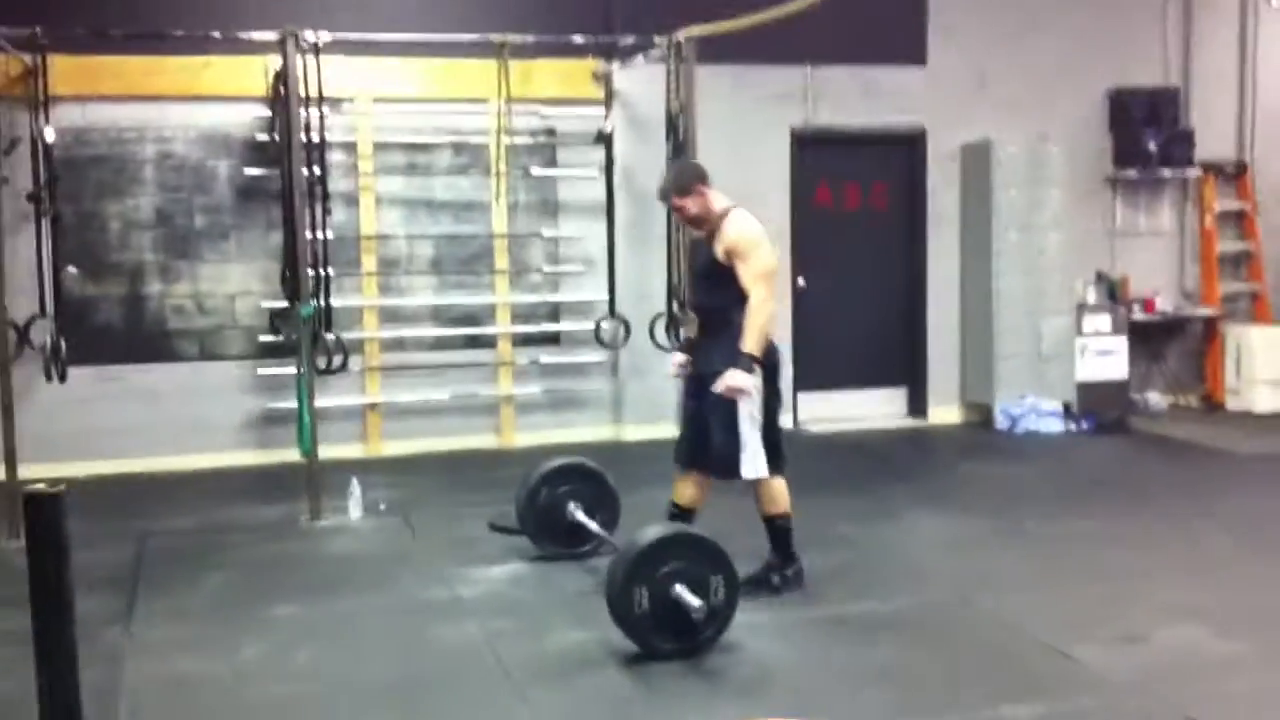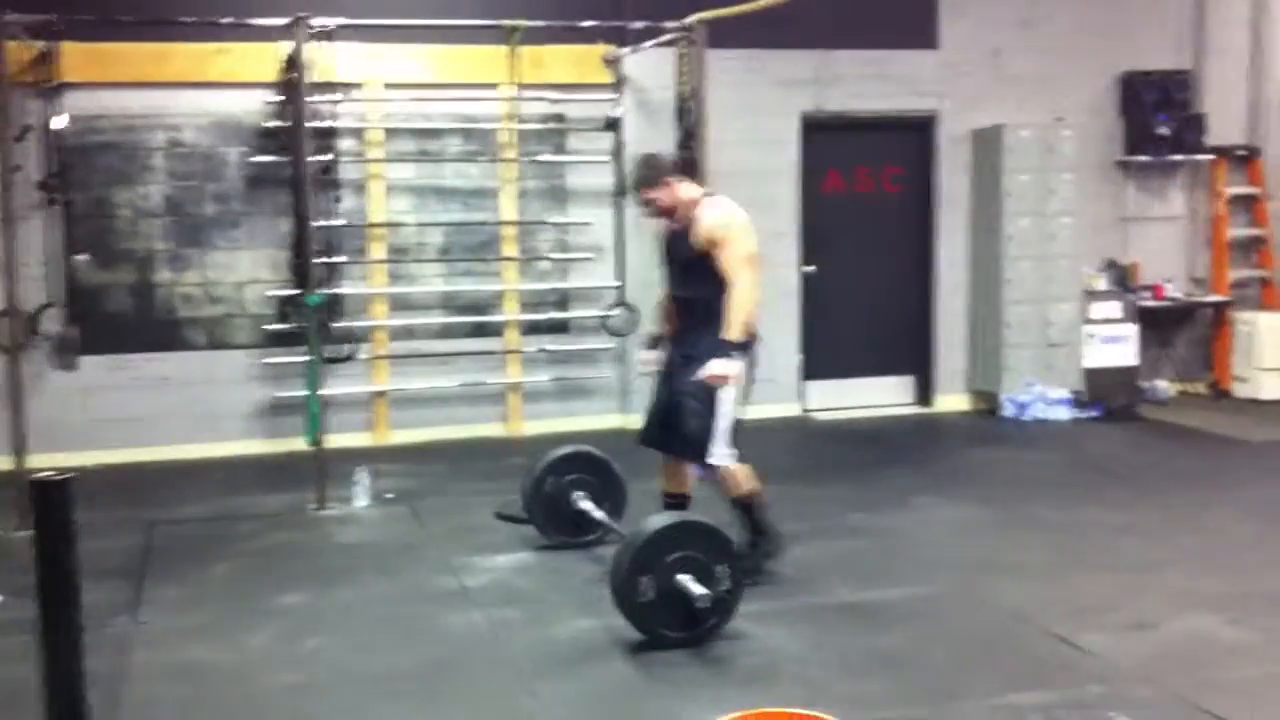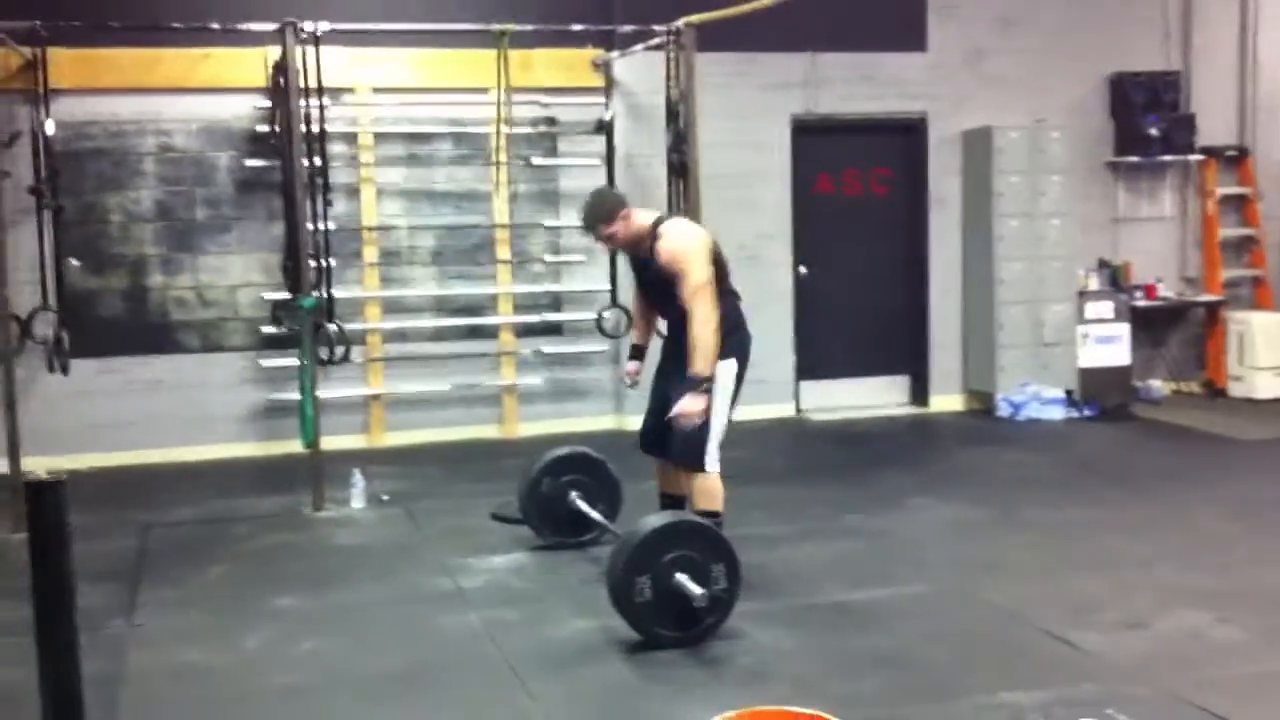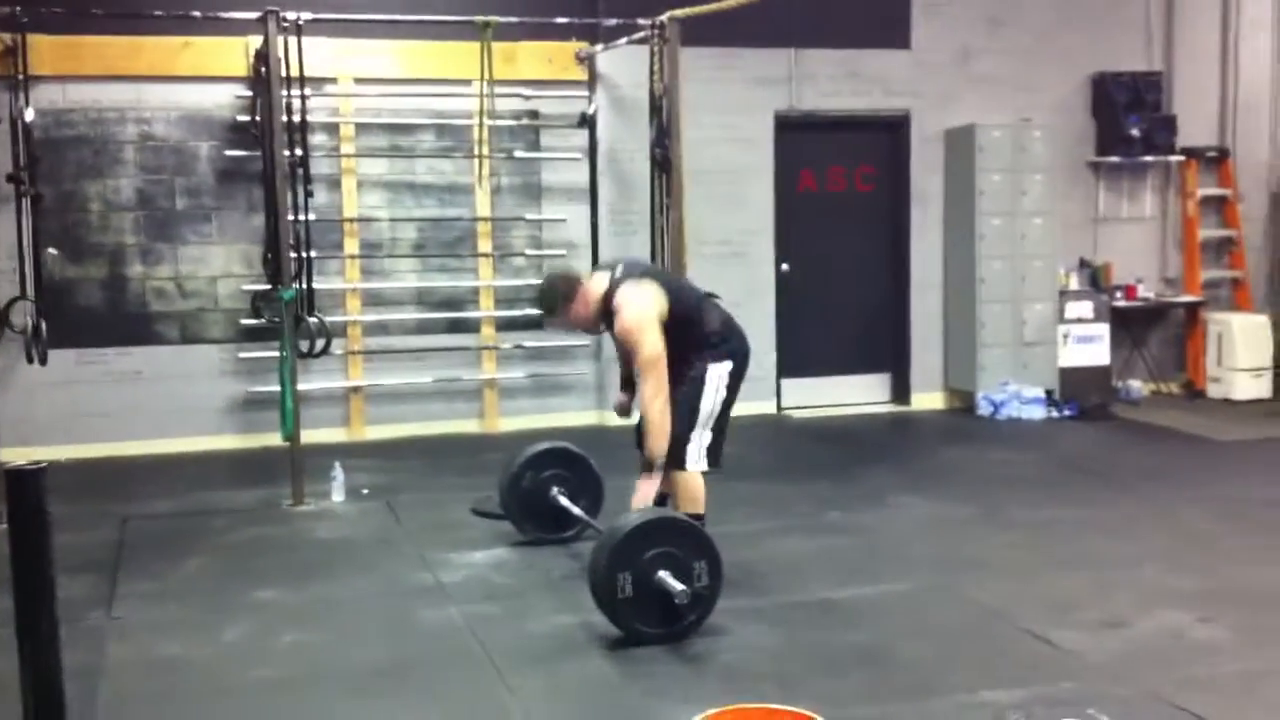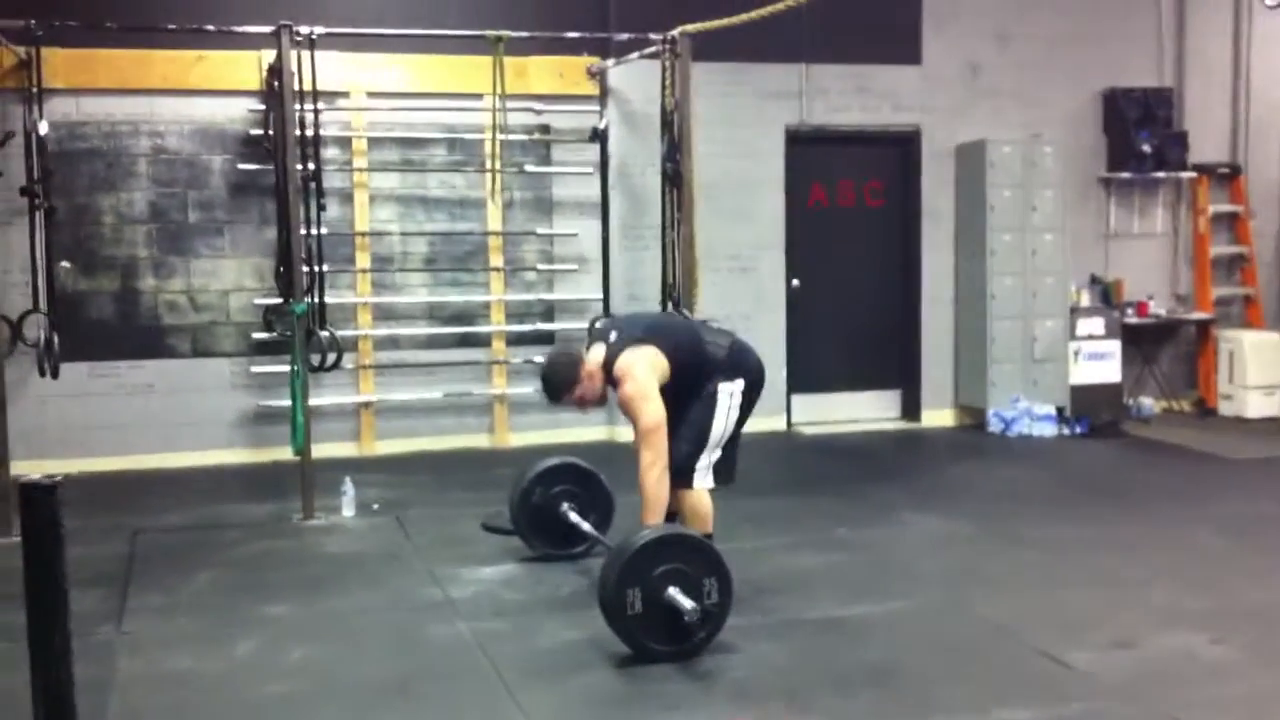
dt=0.2s
person 1, frame 1
left shoulder: (740, 230)
right shoulder: (702, 234)
left elbow: (761, 298)
left wrist: (745, 363)
right wrist: (688, 346)
left hip: (738, 363)
right hip: (707, 359)
left knee: (757, 464)
right knee: (691, 457)
left ankle: (785, 563)
person 1, frame 2
left shoulder: (718, 216)
right shoulder: (675, 226)
left elbow: (744, 285)
left wrist: (730, 350)
right wrist: (658, 341)
left hip: (718, 349)
right hip: (686, 345)
left knee: (711, 449)
right knee: (668, 441)
left ankle: (761, 534)
person 1, frame 3
left shoulder: (677, 241)
right shoulder: (636, 244)
left elbow: (704, 317)
left wrist: (698, 388)
right wrist: (636, 353)
left hip: (716, 349)
right hip: (680, 344)
left knee: (694, 451)
right knee: (663, 446)
person 1, frame 4
left shoulder: (634, 309)
right shoulder: (604, 286)
left elbow: (654, 395)
left wrist: (651, 474)
right wrist: (626, 387)
left hip: (717, 351)
right hip: (682, 348)
left knee: (681, 450)
right knee: (650, 447)
person 1, frame 5
left shoulder: (633, 379)
right shoulder: (599, 341)
left elbow: (654, 463)
left hip: (732, 372)
left knee: (686, 467)
right knee: (669, 460)
